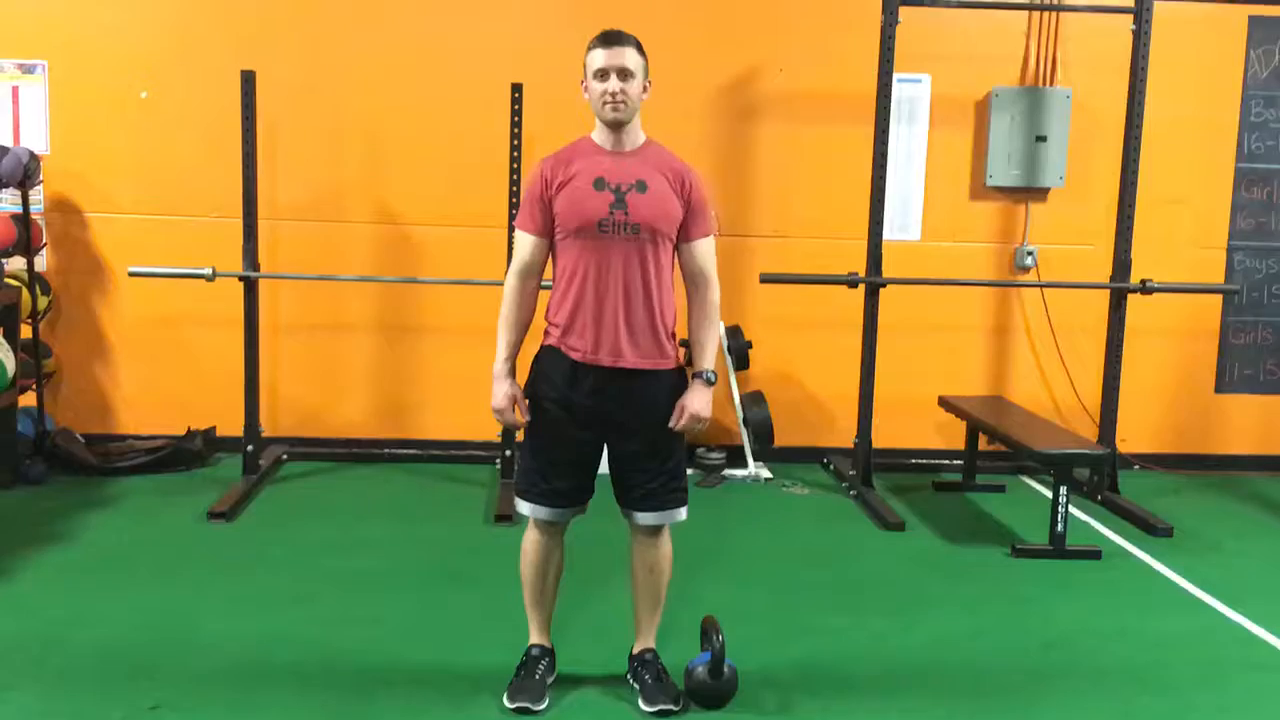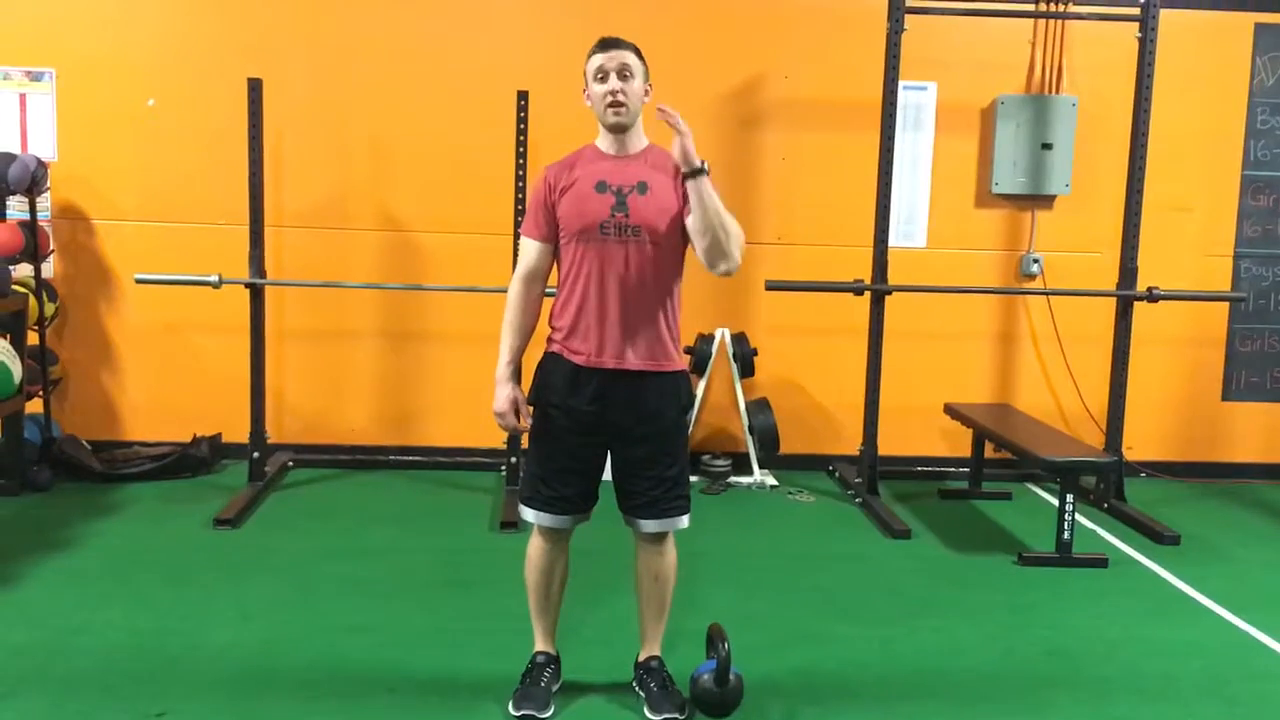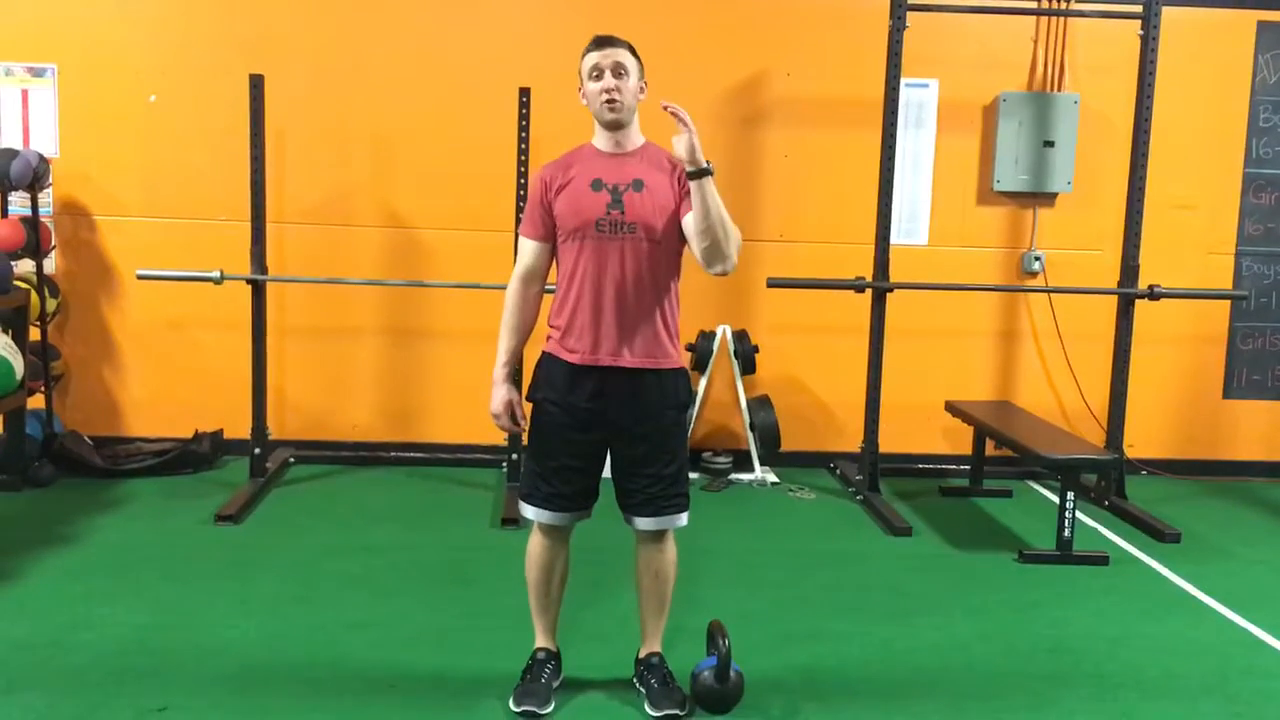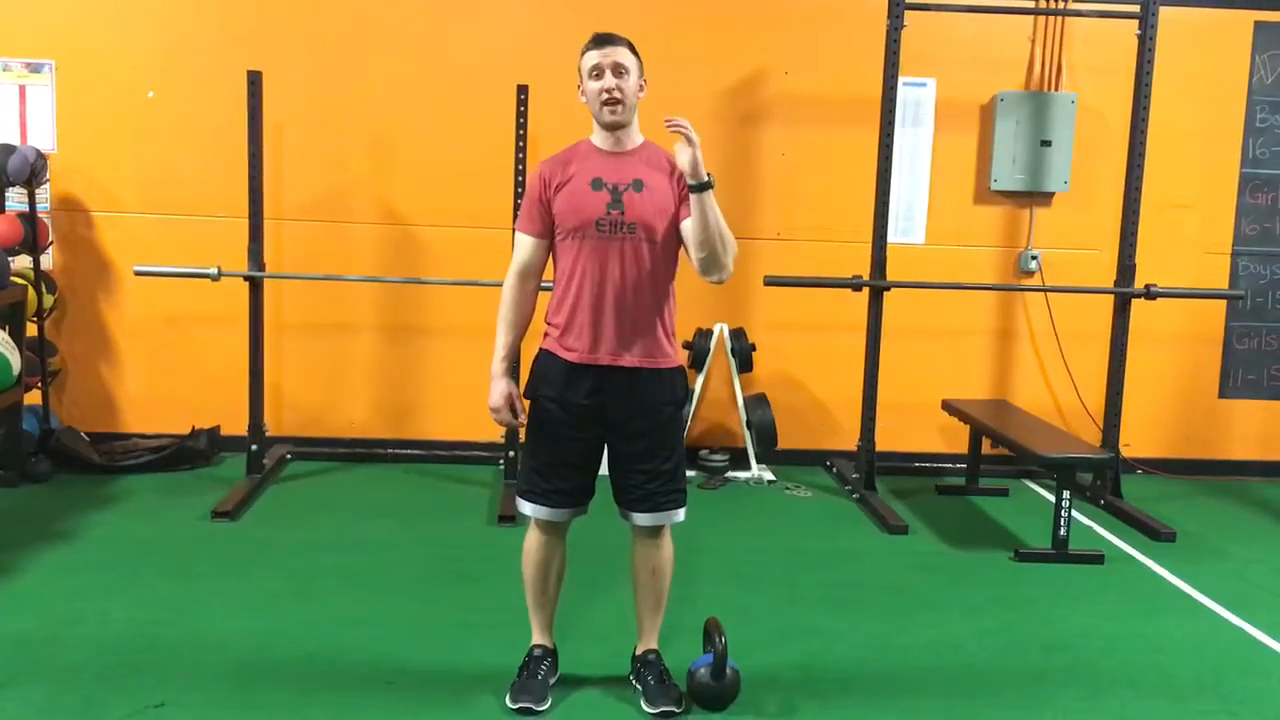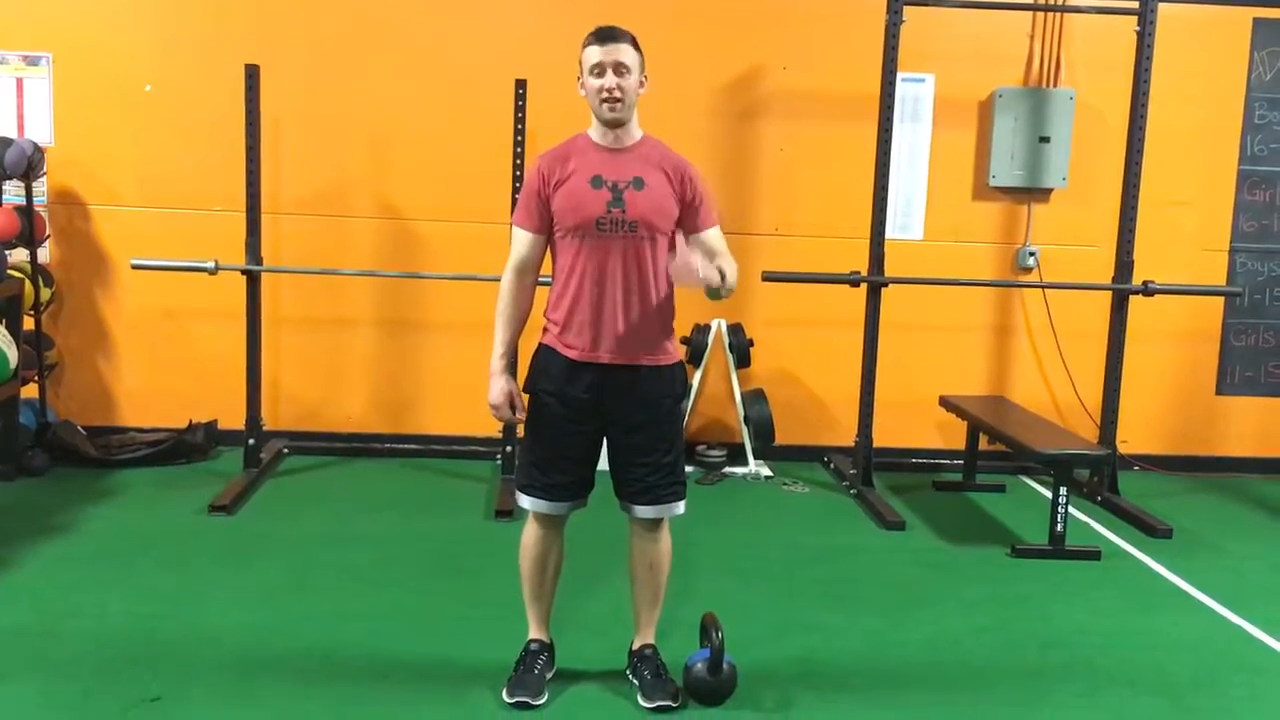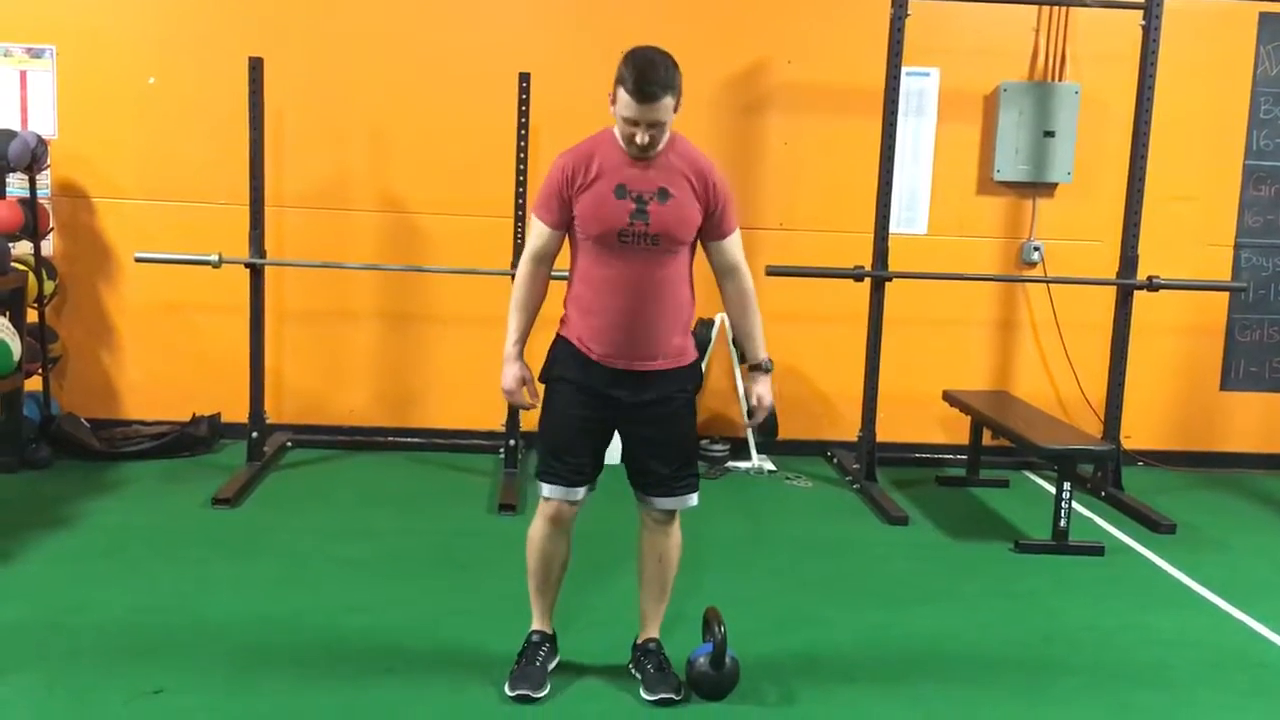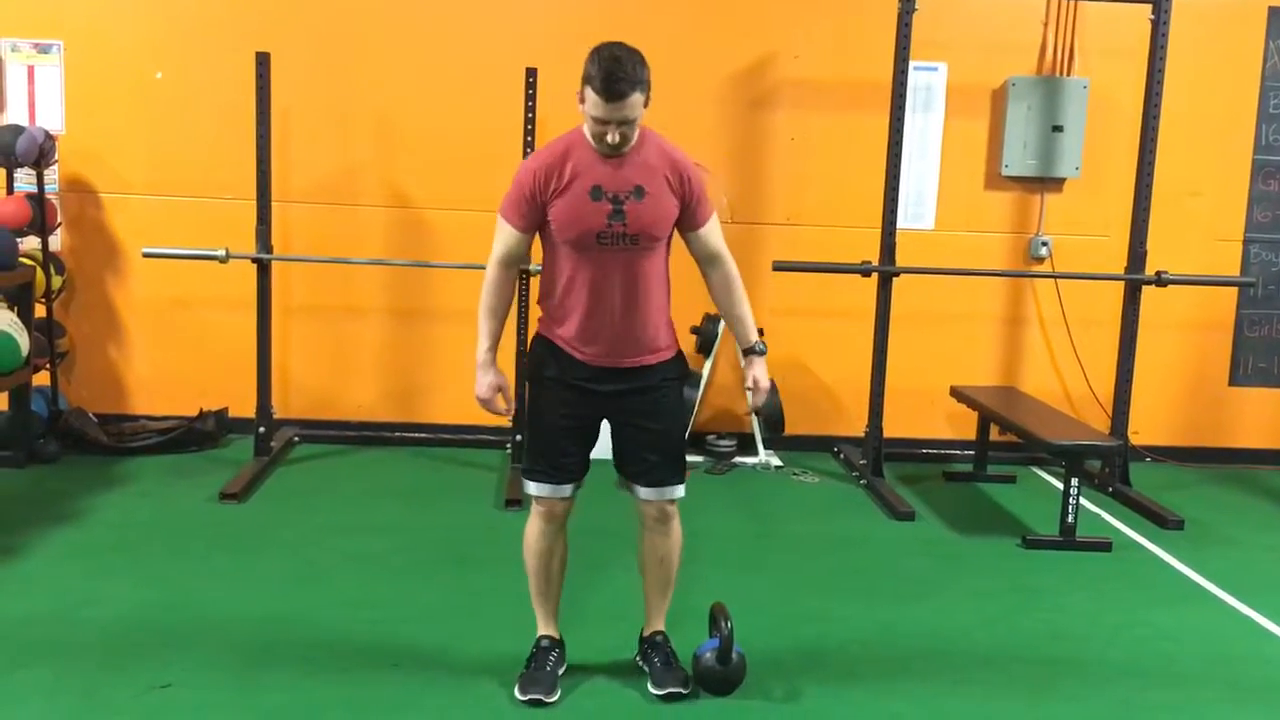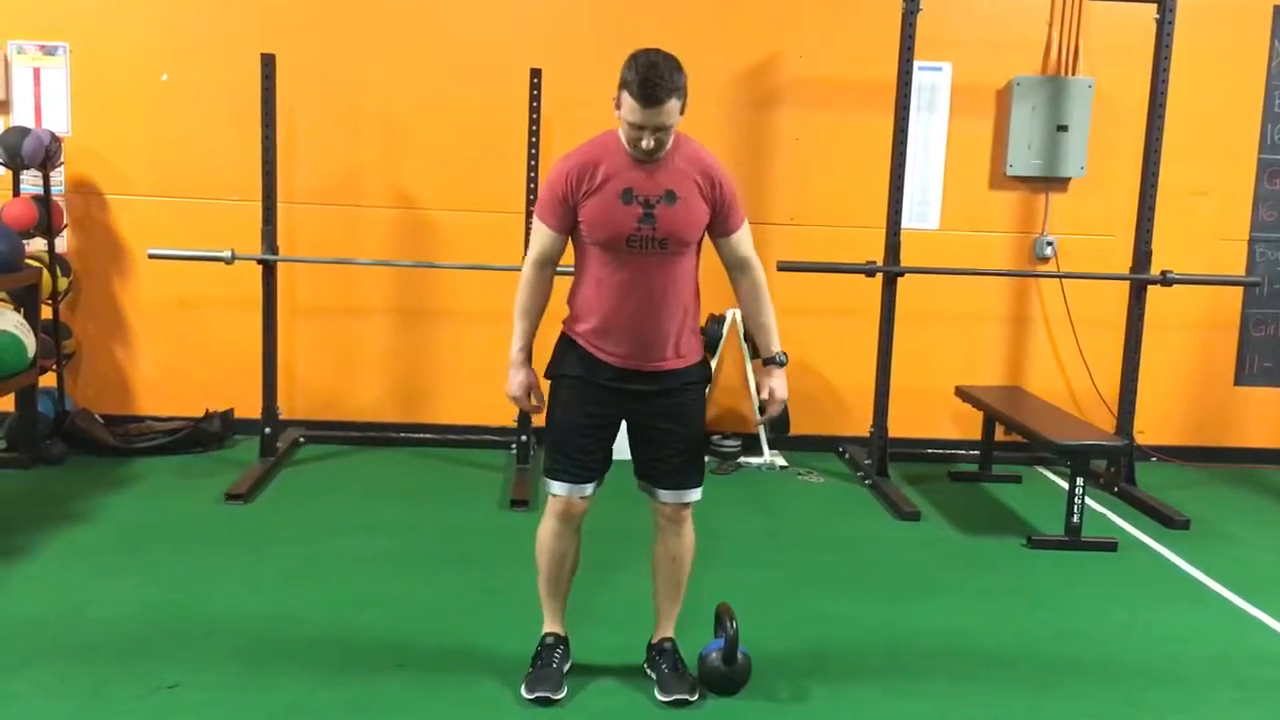
dt=0.5s
person 1, frame 1
left shoulder: (679, 178)
right shoulder: (554, 172)
left elbow: (703, 283)
right elbow: (523, 274)
left wrist: (703, 378)
right wrist: (503, 368)
left hip: (652, 377)
right hip: (565, 372)
left knee: (652, 522)
right knee: (546, 517)
left ankle: (645, 654)
right ankle: (538, 650)
person 1, frame 2
left shoulder: (680, 175)
right shoulder: (558, 178)
left elbow: (725, 260)
right elbow: (528, 280)
left wrist: (693, 169)
right wrist: (506, 372)
left hip: (654, 380)
right hip: (569, 376)
left knee: (656, 527)
right knee: (549, 524)
left ankle: (650, 663)
right ankle: (543, 658)
person 1, frame 3
left shoulder: (678, 174)
right shoulder: (555, 178)
left elbow: (721, 260)
right elbow: (526, 279)
left wrist: (697, 168)
right wrist: (503, 373)
left hip: (654, 378)
right hip: (567, 375)
left knee: (656, 525)
right knee: (550, 521)
left ankle: (651, 659)
right ankle: (544, 654)
person 1, frame 4
left shoulder: (675, 172)
right shoulder: (554, 174)
left elbow: (718, 269)
right elbow: (523, 275)
left wrist: (698, 179)
right wrist: (501, 367)
left hip: (651, 375)
right hip: (565, 371)
left knee: (653, 521)
right knee: (547, 516)
left ankle: (648, 655)
right ankle: (541, 650)
person 1, frame 5
left shoulder: (677, 172)
right shoulder: (551, 169)
left elbow: (726, 277)
right elbow: (520, 271)
left wrist: (711, 269)
right wrist: (500, 365)
left hip: (650, 373)
right hip: (564, 369)
left knee: (651, 516)
right knee: (545, 513)
left ankle: (644, 651)
right ankle: (537, 646)
person 1, frame 6
left shoulder: (702, 176)
right shoulder: (574, 166)
left elbow: (733, 275)
right elbow: (535, 260)
left wrist: (759, 366)
right wrist: (512, 352)
left hip: (666, 372)
right hip: (582, 363)
left knee: (662, 511)
right knee: (556, 504)
left ankle: (648, 644)
right ankle: (540, 637)
person 1, frame 7
left shoulder: (676, 170)
right shoulder: (544, 169)
left elbow: (714, 260)
right elbow: (503, 264)
left wrist: (752, 348)
right wrist: (486, 359)
left hip: (651, 366)
right hip: (563, 363)
left knee: (660, 507)
right knee: (549, 504)
left ankle: (655, 639)
right ankle: (548, 642)
person 1, frame 8
left shoulder: (709, 177)
right shoulder: (577, 170)
left elbow: (745, 268)
right elbow: (539, 263)
left wrist: (773, 360)
right wrist: (519, 357)
left hip: (675, 370)
right hip: (587, 362)
left knee: (674, 509)
right knee: (565, 504)
left ankle: (663, 644)
right ankle: (553, 639)
